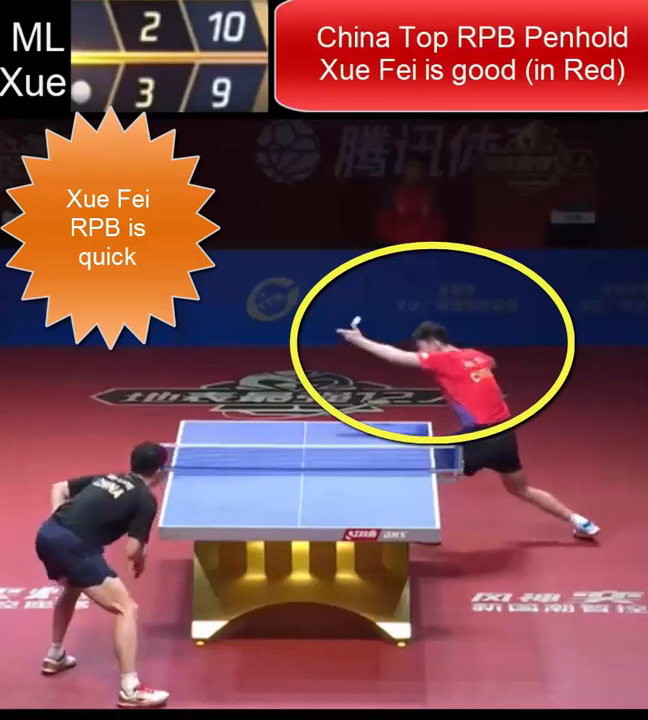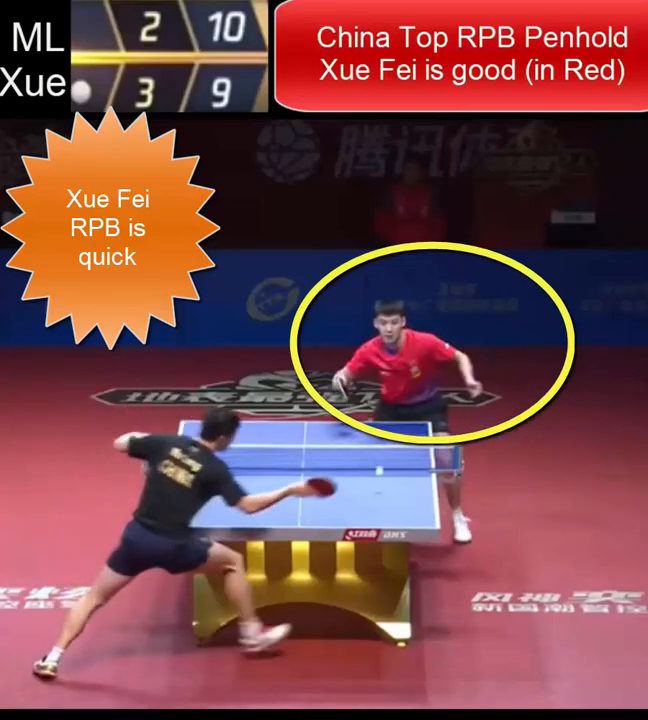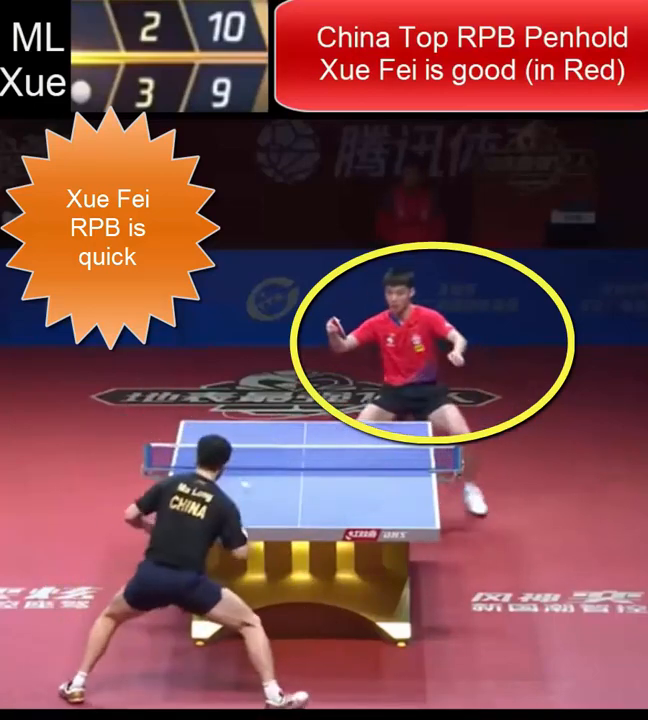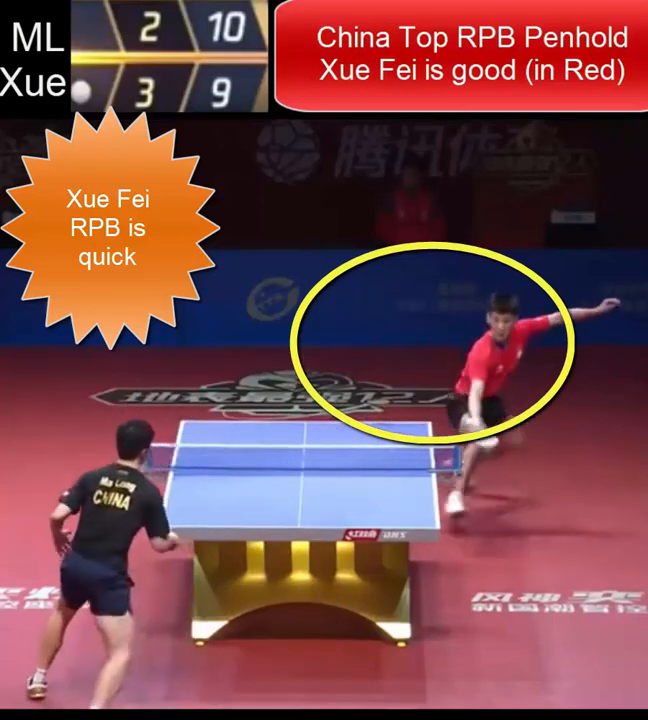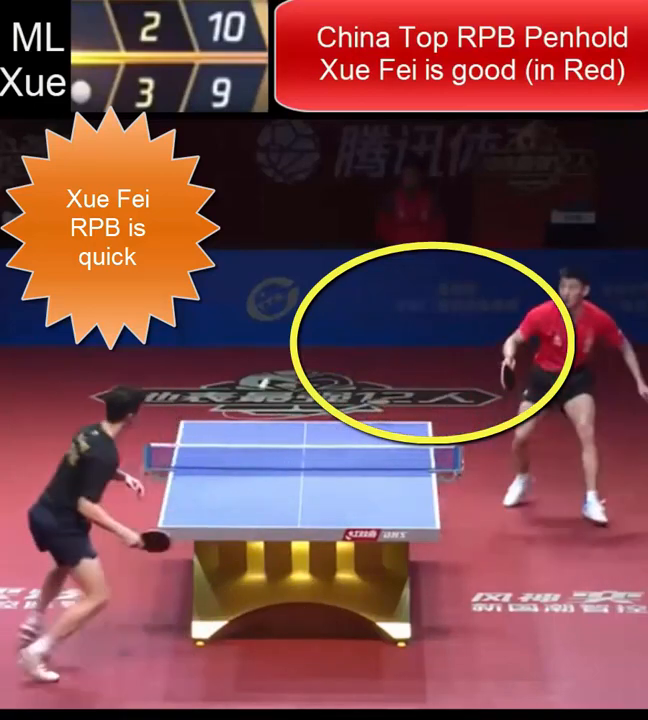
dt=1s
person 1, frame 1
left shoulder: (105, 478)
right shoulder: (145, 499)
left elbow: (58, 489)
right elbow: (132, 549)
right wrist: (140, 563)
left hip: (46, 534)
right hip: (74, 546)
left knee: (70, 588)
right knee: (126, 610)
left ankle: (54, 656)
right ankle: (130, 689)
person 1, frame 2
left shoulder: (170, 443)
right shoulder: (217, 468)
left elbow: (120, 444)
right elbow: (247, 505)
left wrist: (133, 436)
right wrist: (292, 490)
left hip: (136, 535)
right hip: (172, 545)
left knee: (96, 596)
right knee: (233, 563)
left ankle: (52, 659)
right ankle: (252, 633)
person 1, frame 3
left shoulder: (168, 485)
right shoulder: (223, 504)
left elbow: (131, 516)
right elbow: (240, 553)
left wrist: (149, 526)
right wrist: (239, 528)
left hip: (150, 575)
right hip: (189, 582)
left knee: (109, 617)
right knee: (251, 624)
left ankle: (77, 684)
right ankle: (274, 696)
person 1, frame 4
left shoulder: (91, 478)
right shoulder: (149, 492)
left elbow: (57, 517)
right elbow: (160, 545)
left wrist: (60, 542)
right wrist: (173, 539)
left hip: (73, 565)
right hip: (108, 576)
left knee: (62, 614)
right knee: (120, 653)
left ankle: (38, 681)
right ankle: (95, 709)
person 1, frame 5
left shoulder: (96, 434)
right shoulder: (99, 449)
right elbow: (86, 506)
left wrist: (124, 476)
right wrist: (123, 532)
left hip: (42, 514)
right hip: (58, 523)
left knee: (64, 568)
right knee: (97, 597)
left ankle: (33, 623)
right ankle: (36, 654)
person 2, frame 1
left shoulder: (444, 360)
right shoulder: (476, 356)
left elbow: (400, 356)
right elbow: (489, 364)
left wrist: (361, 340)
left hip: (478, 437)
right hip: (505, 435)
right knee: (521, 490)
right ankle: (581, 523)
person 2, frame 2
left shoulder: (424, 342)
right shoulder: (368, 351)
left elbow: (461, 357)
right elbow: (343, 375)
left wrist: (469, 380)
right wrist: (340, 378)
left hip: (427, 406)
right hip: (390, 408)
left ankle: (459, 517)
person 2, frame 3
left shoulder: (428, 317)
right shoulder: (376, 324)
left elbow: (458, 338)
right elbow: (343, 345)
left wrist: (456, 351)
right wrist: (334, 335)
left hip: (427, 389)
right hip: (392, 391)
left knee: (462, 434)
left ankle: (470, 488)
person 2, frame 4
left shoulder: (520, 330)
right shoulder: (481, 352)
left elbow: (557, 318)
right elbow: (475, 390)
left wrist: (597, 310)
right wrist: (474, 419)
left hip: (491, 399)
right hip: (465, 402)
left knee: (515, 442)
right knee: (477, 443)
right ankle: (456, 496)
person 2, frame 5
left shoulder: (598, 317)
right shoulder: (541, 314)
left elbow: (624, 348)
right elbow: (513, 340)
right wrist: (508, 355)
left hip: (577, 377)
right hip: (543, 376)
left knee: (586, 432)
right knee: (521, 436)
left ankle: (591, 500)
right ankle: (522, 479)
